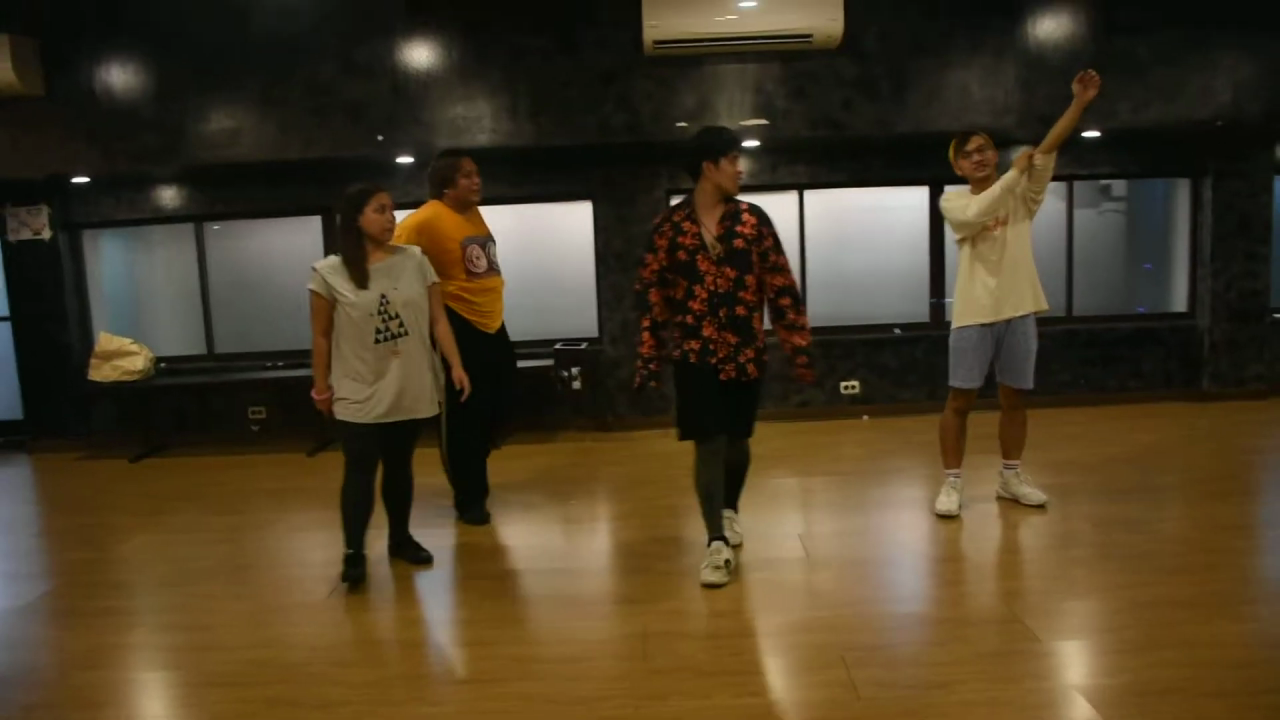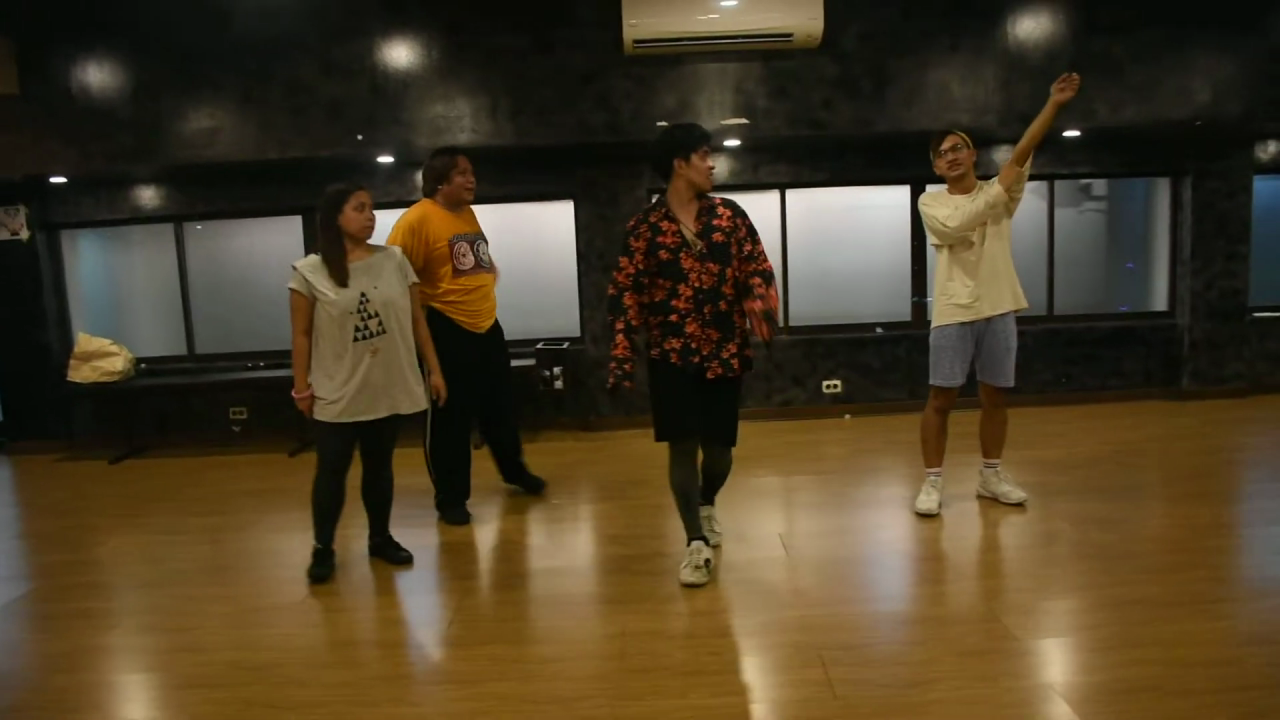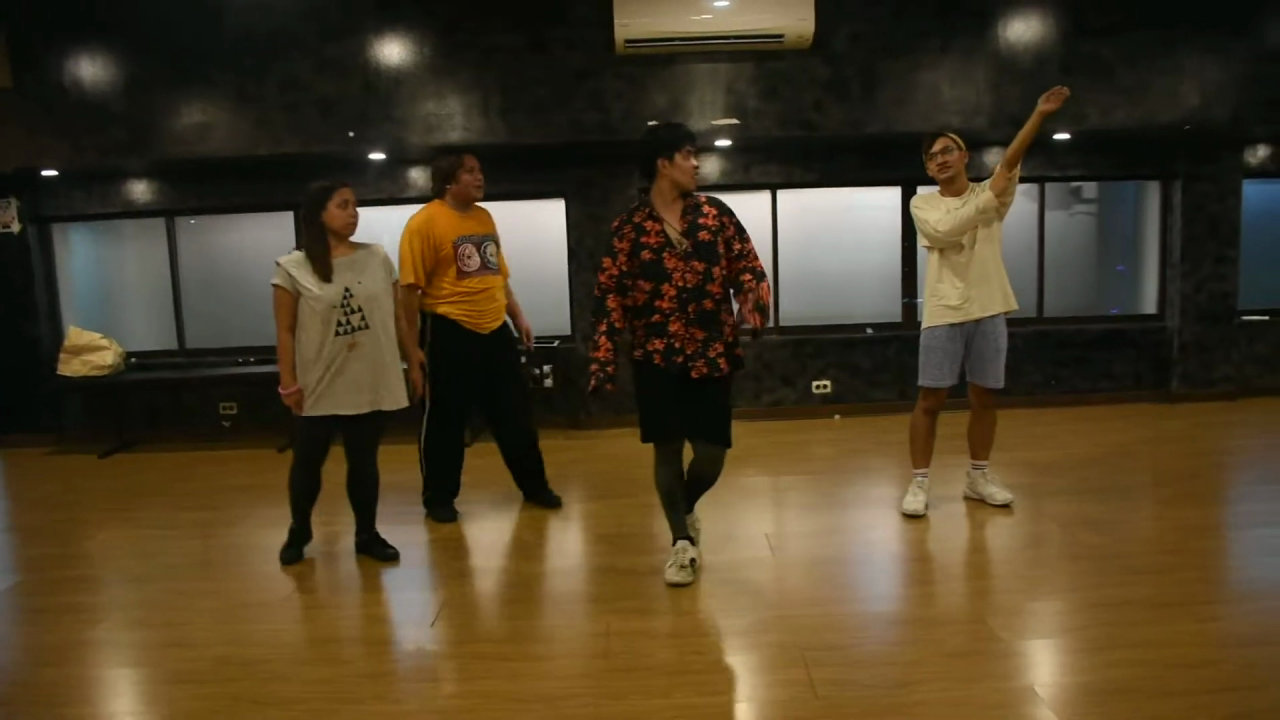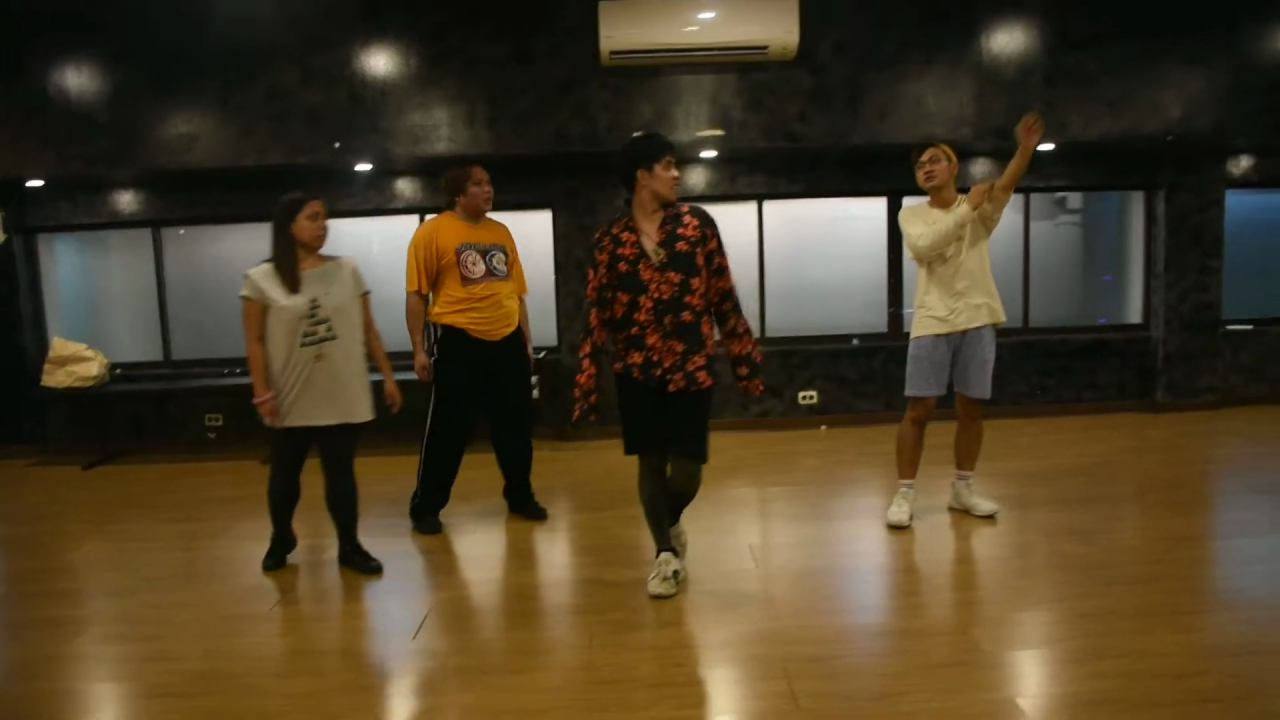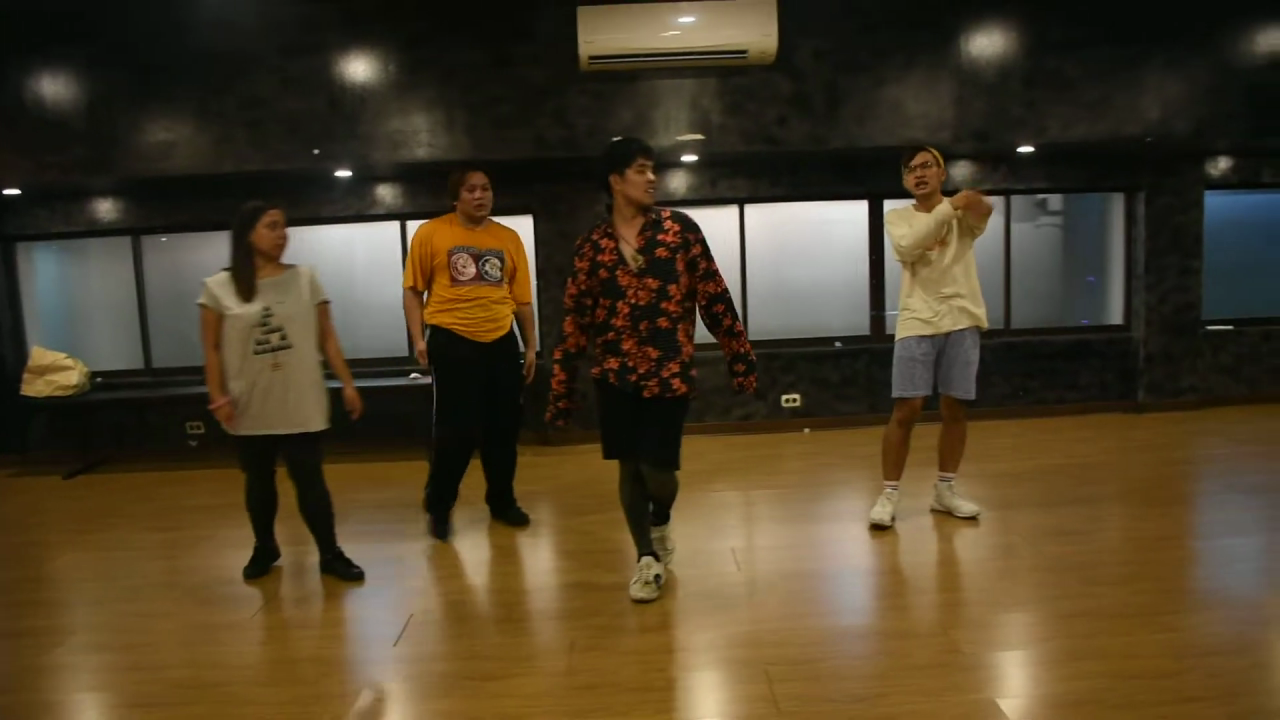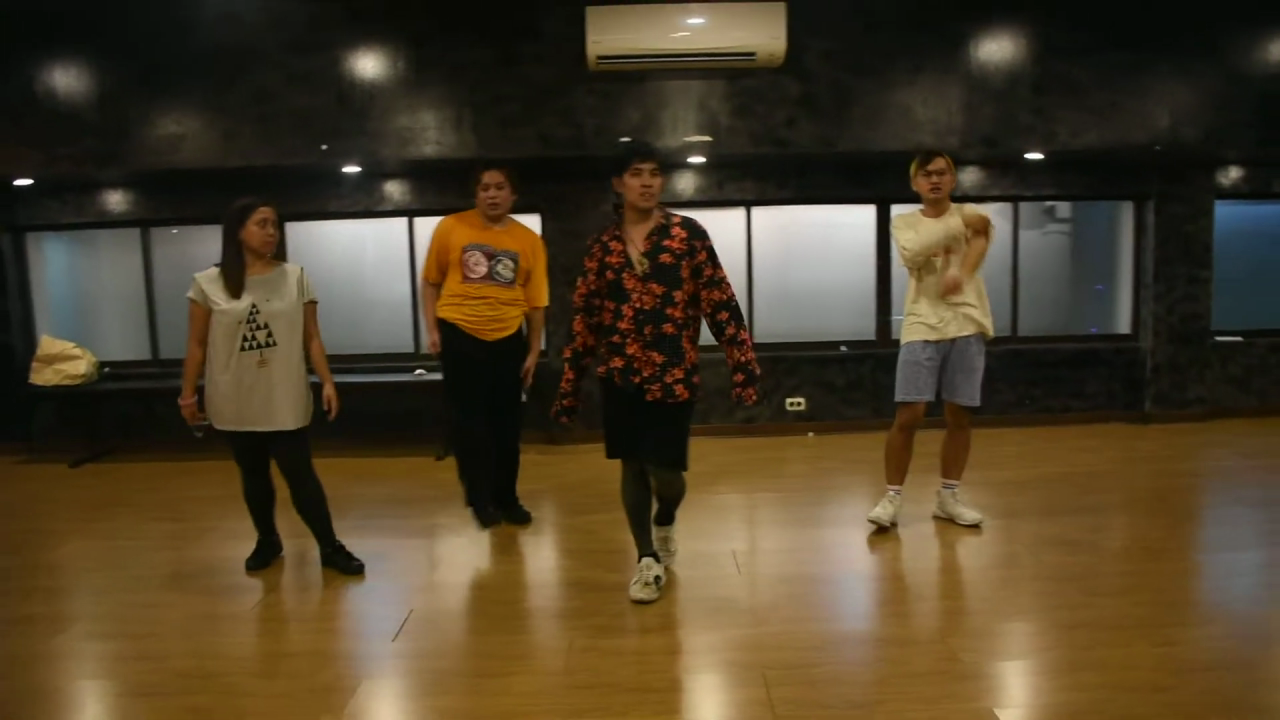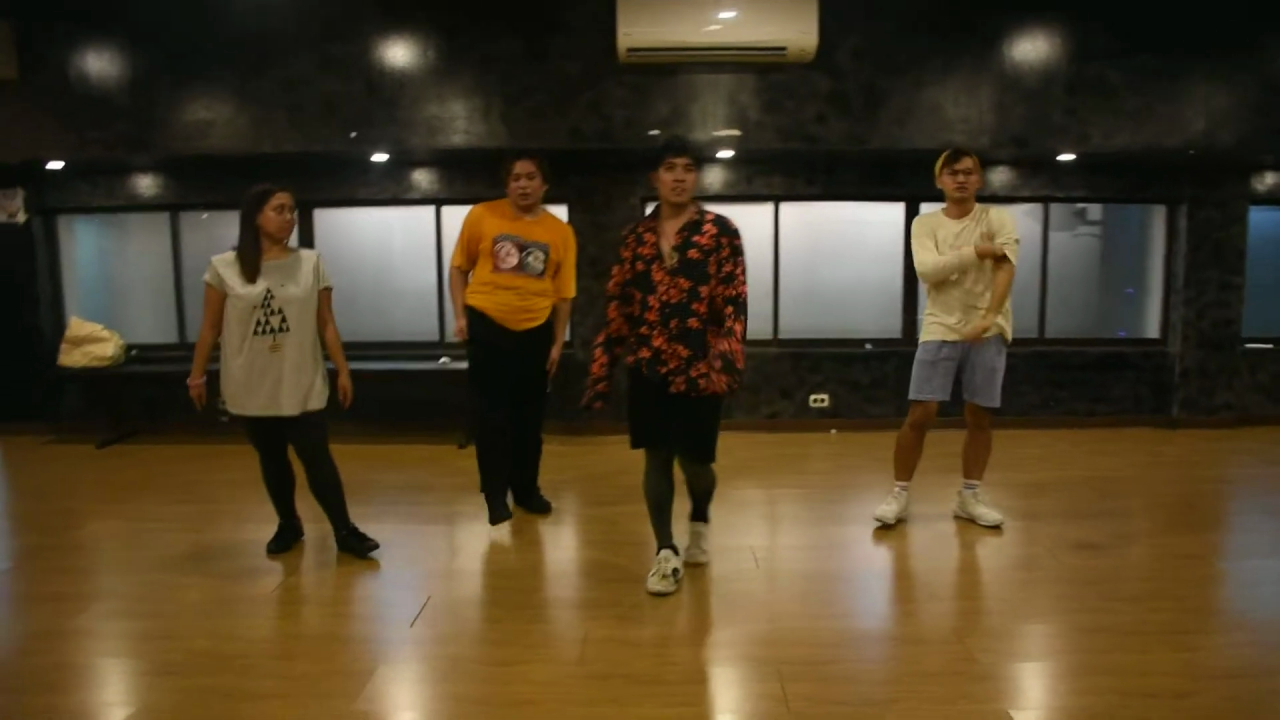
dt=0.2s
person 1, frame 1
left shoulder: (754, 220)
right shoulder: (669, 225)
left elbow: (781, 287)
right elbow: (653, 292)
left wrist: (798, 347)
right wrist: (649, 354)
left hip: (744, 353)
right hip: (694, 355)
left knee: (736, 441)
right knee: (708, 446)
left ankle: (730, 510)
right ankle: (717, 544)
person 1, frame 2
left shoulder: (730, 215)
right shoulder: (644, 227)
left elbow: (758, 271)
right elbow: (625, 294)
left wrist: (760, 306)
right wrist: (621, 355)
left hip: (724, 353)
right hip: (671, 356)
left knee: (719, 448)
right knee: (682, 447)
left ankle: (707, 504)
right ankle: (696, 543)
person 1, frame 3
left shoulder: (716, 213)
right shoulder: (628, 227)
left elbow: (749, 267)
right elbow: (610, 296)
left wrist: (753, 302)
right wrist: (603, 358)
left hip: (711, 355)
right hip: (655, 358)
left knee: (711, 454)
right knee: (667, 449)
left ankle: (686, 505)
right ankle: (682, 542)
person 1, frame 4
left shoulder: (698, 223)
right shoulder: (610, 239)
left elbow: (723, 294)
right elbow: (596, 312)
left wrist: (745, 358)
right wrist: (587, 380)
left hip: (692, 368)
right hip: (637, 370)
left knee: (687, 467)
right knee: (650, 462)
left ankle: (672, 520)
right ankle: (666, 554)
person 1, frame 5
left shoulder: (681, 228)
right shoulder: (591, 245)
left elbow: (713, 296)
right elbow: (575, 318)
left wrist: (740, 354)
right wrist: (561, 386)
left hip: (669, 372)
right hip: (614, 374)
left knee: (658, 469)
right knee: (630, 467)
left ankle: (660, 522)
right ankle: (647, 558)
person 1, frame 6
left shoulder: (689, 234)
right shoulder: (602, 245)
left elbow: (719, 302)
right elbow: (584, 316)
left wrist: (743, 364)
right wrist: (569, 383)
left hip: (672, 375)
right hip: (619, 375)
left knee: (664, 469)
right knee: (632, 466)
left ankle: (665, 522)
right ankle: (647, 559)
person 1, frame 7
left shoulder: (720, 231)
right shoulder: (637, 236)
left elbow: (732, 301)
right elbow: (618, 306)
left wrist: (727, 359)
right wrist: (600, 371)
left hip: (699, 368)
right hip: (647, 366)
left knee: (695, 461)
right knee: (656, 457)
left ankle: (700, 520)
right ankle: (666, 552)
person 2, frame 1
left shoulder: (1022, 195)
right shoulder: (953, 202)
left elbow: (1047, 150)
right elbow: (976, 214)
left wrist: (1079, 102)
right wrist: (1014, 172)
left hip: (1019, 311)
right hip: (973, 314)
left knee: (1014, 398)
right knee: (960, 399)
left ankle: (1011, 477)
right ankle: (952, 483)
person 2, frame 2
left shoulder: (1002, 193)
right shoulder: (930, 202)
left elbow: (1022, 152)
right elbow: (957, 226)
left wrist: (1053, 104)
right wrist: (997, 188)
left hip: (998, 309)
right hip: (953, 313)
left knee: (994, 396)
right knee: (941, 398)
left ankle: (991, 476)
right ankle: (932, 482)
person 2, frame 3
left shoulder: (991, 193)
right shoulder: (922, 204)
left elbow: (1012, 159)
right elbow: (946, 232)
left wrist: (1040, 114)
right wrist: (988, 196)
left hip: (989, 311)
right hip: (943, 313)
left knee: (984, 397)
right knee: (930, 399)
left ankle: (979, 477)
right ankle: (919, 483)
person 2, frame 4
left shoulder: (981, 207)
right shoulder: (911, 215)
left elbow: (1004, 186)
right elbow: (926, 247)
left wrist: (1025, 148)
right wrist: (966, 209)
left hip: (977, 321)
right hip: (932, 323)
left knee: (971, 408)
right knee: (918, 409)
left ankle: (963, 488)
right ankle: (905, 493)
person 2, frame 5
left shoulder: (962, 214)
right shoulder: (896, 217)
left elbow: (982, 209)
right elbow: (908, 246)
left wrist: (974, 203)
right wrist: (948, 207)
left hip: (961, 323)
right hip: (917, 324)
left knee: (955, 410)
right knee: (905, 411)
left ankle: (945, 490)
right ankle: (889, 494)
person 2, frame 6
left shoulder: (970, 216)
right shoulder: (903, 222)
left elbow: (980, 240)
right elbow: (913, 252)
left wrist: (962, 275)
right wrist: (959, 224)
left hip: (967, 328)
right hip: (921, 329)
left knee: (959, 416)
right knee: (908, 416)
left ankle: (948, 496)
right ankle: (892, 497)
person 2, frame 7
left shoulder: (996, 219)
right shoulder: (924, 224)
left elbow: (1005, 267)
right elbow: (927, 269)
left wrist: (989, 317)
right wrist: (975, 253)
left hip: (987, 332)
right hip: (940, 330)
left knee: (979, 417)
right knee: (920, 415)
left ankle: (970, 497)
right ankle: (900, 495)
person 3, frame 1
left shoulder: (414, 261)
right shoulder: (329, 273)
left elbow: (437, 318)
right elbow: (321, 335)
left wrist: (456, 366)
right wrist: (321, 388)
left hip: (410, 388)
right hip: (358, 394)
left knee: (400, 466)
right knee: (359, 471)
left ankle: (400, 538)
right ankle: (354, 554)
person 3, frame 2
left shoulder: (394, 261)
right shoulder: (309, 272)
left elbow: (417, 321)
right elbow: (301, 334)
left wrist: (434, 369)
right wrist: (301, 388)
left hip: (389, 387)
right hip: (336, 393)
left knee: (379, 466)
right knee: (332, 470)
left ankle: (380, 538)
right ankle: (323, 549)
person 3, frame 3
left shoulder: (377, 258)
right shoulder: (292, 268)
left elbow: (397, 319)
right elbow: (285, 331)
left wrist: (414, 365)
right wrist: (288, 383)
left hip: (372, 383)
right hip: (319, 388)
left knee: (364, 461)
right knee: (308, 461)
left ankle: (367, 534)
right ankle: (299, 529)
person 3, frame 4
left shoulder: (346, 270)
right shoulder: (261, 279)
left elbow: (368, 330)
right elbow: (255, 341)
left wrist: (388, 376)
right wrist: (262, 392)
left hip: (342, 395)
right hip: (292, 399)
left knee: (340, 472)
right knee: (285, 472)
left ankle: (350, 547)
right ankle: (281, 537)
person 3, frame 5
left shoulder: (304, 279)
right shoulder: (218, 288)
left elbow: (327, 338)
right elbow: (212, 349)
left wrist: (347, 383)
right wrist: (218, 398)
left hip: (300, 403)
right hip: (250, 407)
left knee: (309, 479)
right knee: (258, 480)
left ankle: (330, 553)
right ankle: (265, 547)
person 3, frame 6
left shoulder: (294, 277)
right shoulder: (208, 283)
left elbow: (311, 337)
right elbow: (197, 344)
left wrist: (328, 383)
right wrist: (188, 393)
left hip: (286, 400)
right hip: (236, 403)
left knee: (300, 473)
right knee: (253, 475)
left ankle: (330, 546)
right ankle: (267, 541)
person 3, frame 7
left shoulder: (310, 263)
right shoulder: (224, 267)
left elbow: (326, 324)
right elbow: (211, 327)
left wrist: (343, 370)
right wrist: (197, 374)
left hip: (302, 384)
right hip: (251, 387)
left knee: (316, 457)
right knee: (271, 459)
left ankle: (344, 530)
right ankle: (288, 525)
person 4, frame 1
left shoulder: (473, 212)
right shoulder: (426, 220)
left hip: (493, 325)
right hip: (457, 328)
left knee: (499, 405)
right knee: (464, 415)
left ankle: (463, 468)
right ankle: (470, 497)
person 4, frame 2
left shoulder: (467, 213)
right shoulder: (416, 221)
left hip: (487, 326)
right hip: (445, 331)
left knee: (500, 405)
right knee: (449, 417)
left ankle: (515, 469)
right ankle: (450, 498)
person 4, frame 3
left shoulder: (484, 217)
right shoulder: (425, 222)
right elbow: (409, 287)
left wrist: (518, 316)
left hip: (496, 330)
right hip: (451, 333)
left knee: (514, 412)
right knee: (446, 419)
left ankle: (534, 484)
right ankle: (438, 497)
person 4, frame 4
left shoulder: (501, 232)
right shoulder: (432, 232)
right elbow: (416, 295)
left wrist: (528, 340)
right wrist: (419, 349)
left hip: (507, 341)
right hip: (458, 341)
left knee: (516, 424)
right knee: (448, 428)
left ankle: (520, 496)
right ankle: (425, 507)
person 4, frame 5
left shoulder: (509, 238)
right shoulder: (430, 233)
left elbow: (522, 298)
right elbow: (413, 290)
left wrist: (530, 346)
right wrist: (418, 338)
left hip: (501, 343)
right hip: (451, 342)
left knee: (503, 428)
right knee: (456, 429)
left ankle: (503, 501)
right ankle: (439, 507)
person 4, frame 6
left shoulder: (529, 240)
right shoulder: (450, 228)
left elbow: (536, 302)
right elbow: (431, 282)
left wrist: (533, 351)
right wrist: (432, 328)
left hip: (507, 341)
right hip: (460, 337)
left knee: (506, 425)
right knee: (469, 421)
left ankle: (505, 499)
right ankle: (481, 500)
person 4, frame 7
left shoulder: (561, 231)
right shoulder: (481, 216)
left elbow: (563, 294)
right elbow: (459, 268)
left wrist: (558, 342)
right wrist: (461, 315)
left hip: (535, 332)
right hip: (487, 326)
left knee: (529, 416)
right knee: (491, 412)
left ankle: (526, 489)
right ankle: (496, 493)
